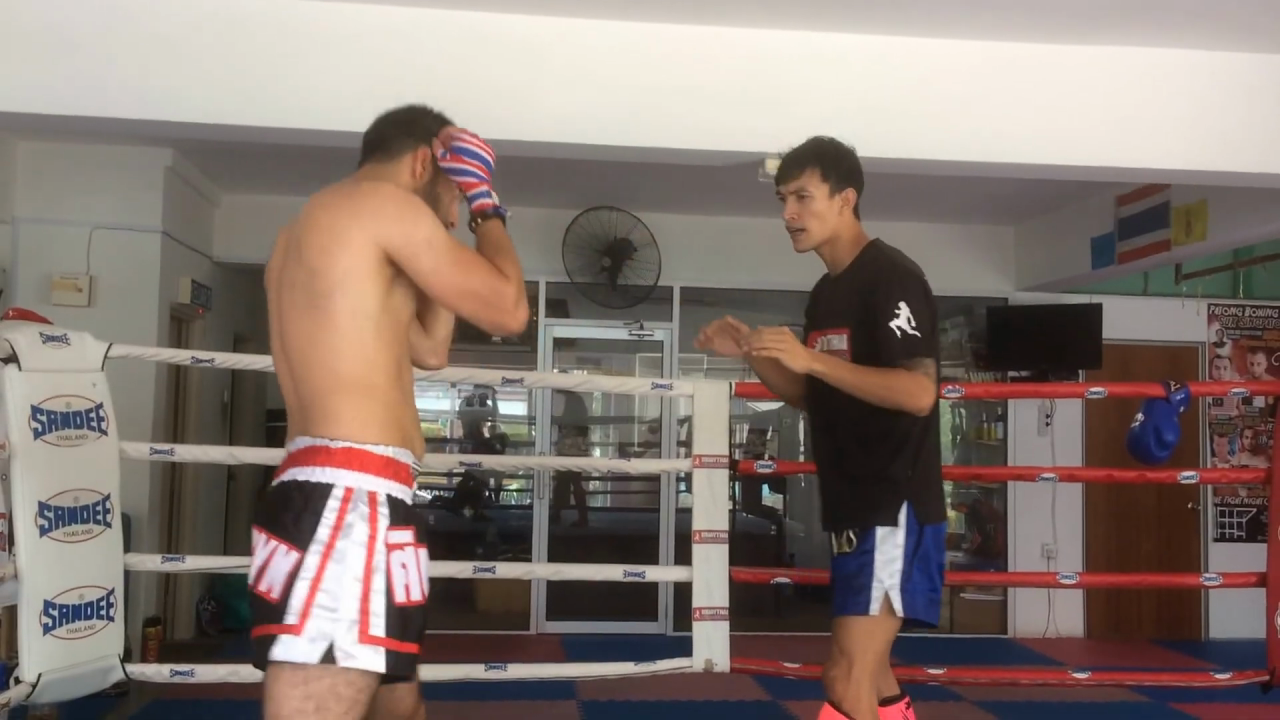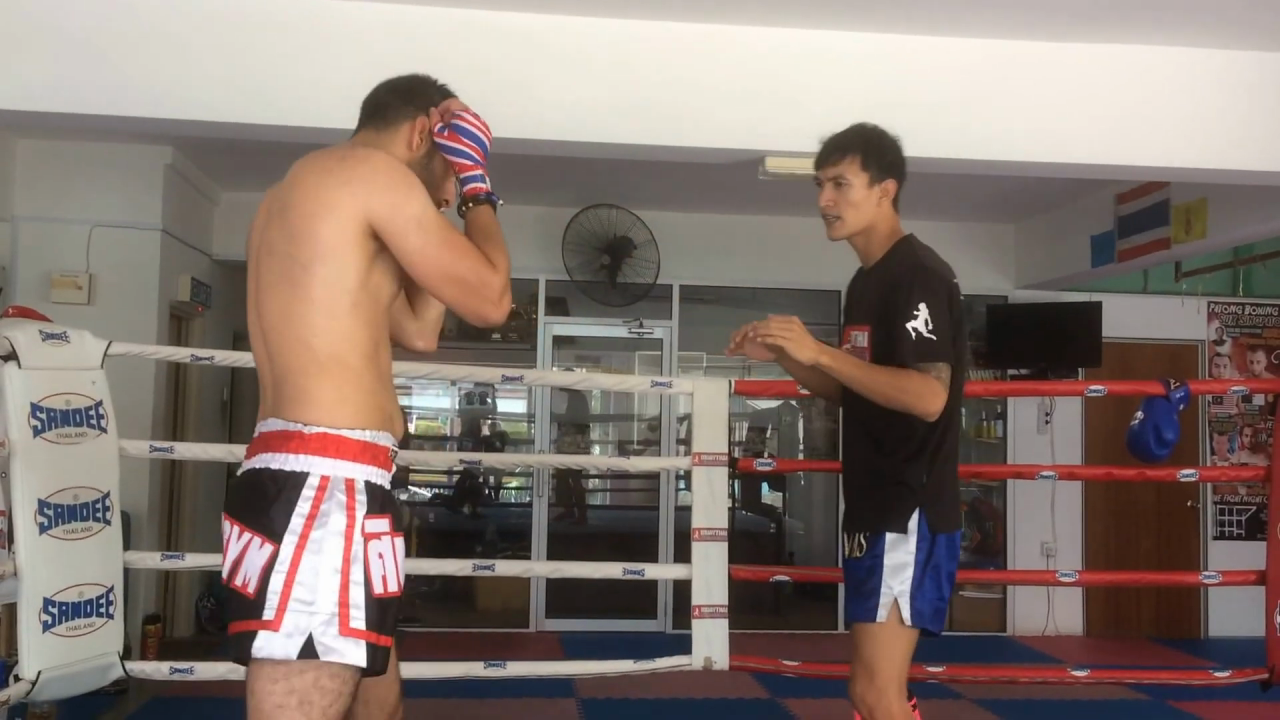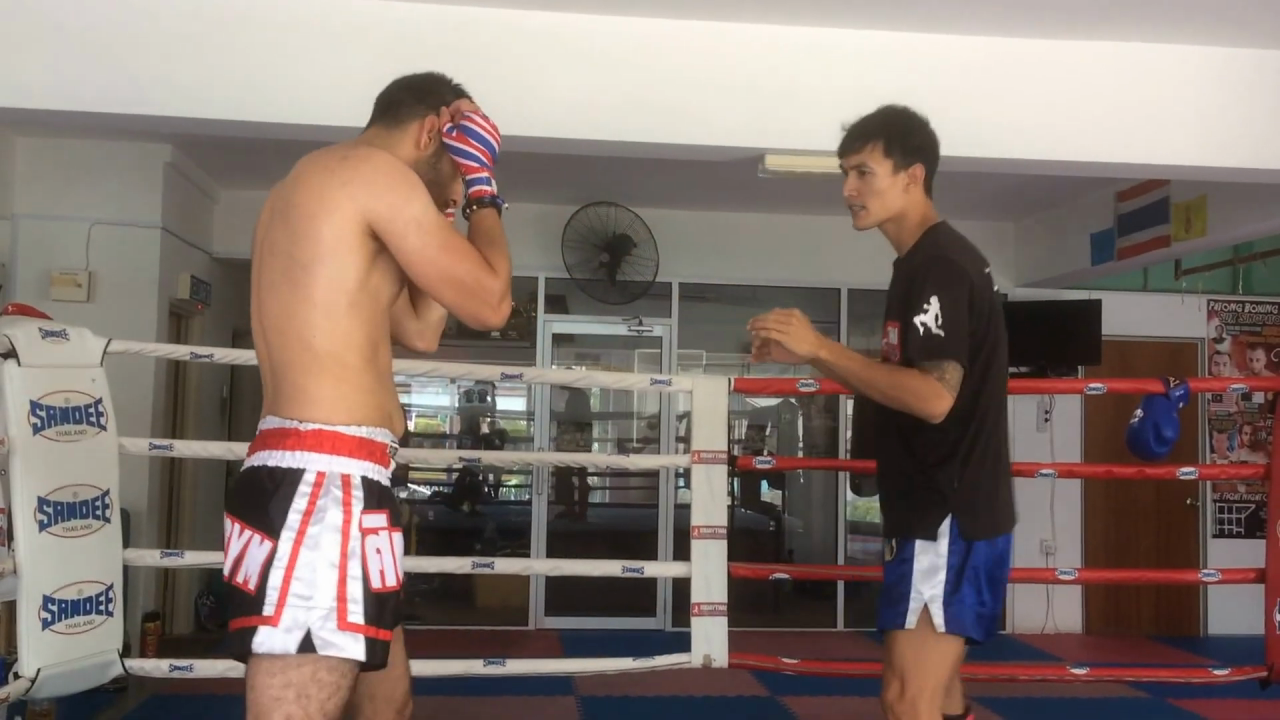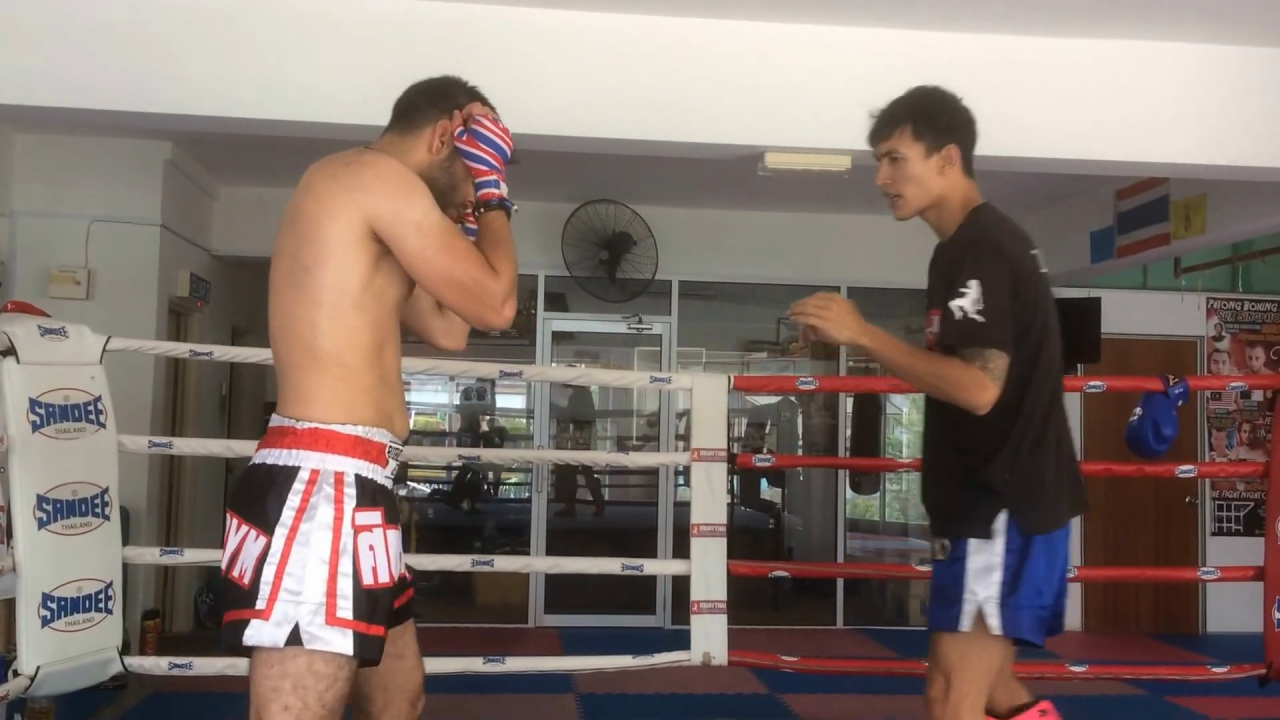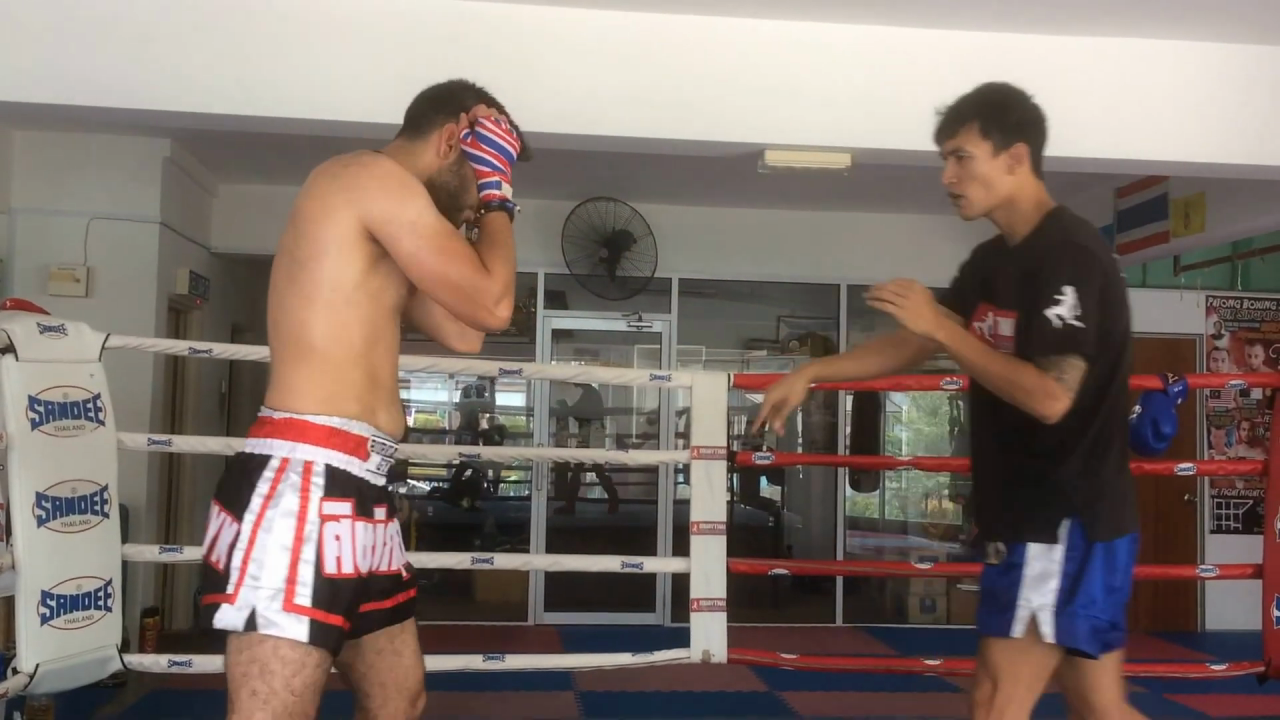
dt=0.2s
person 1, frame 1
left shoulder: (313, 228)
right shoulder: (384, 204)
left elbow: (428, 348)
right elbow: (508, 310)
left wrist: (443, 243)
right wrist: (484, 203)
left hip: (329, 498)
right hip: (349, 503)
person 1, frame 2
left shoulder: (309, 192)
right shoulder: (372, 170)
left elbow: (417, 330)
right elbow: (489, 299)
left wrist: (435, 212)
right wrist: (476, 184)
left hip: (306, 482)
right hip: (323, 488)
person 1, frame 3
left shoulder: (317, 189)
right shoulder: (372, 170)
left elbow: (419, 329)
right elbow: (489, 302)
left wrist: (442, 214)
right wrist: (482, 186)
left hip: (326, 484)
right hip: (325, 485)
person 1, frame 4
left shoulder: (358, 200)
right shoulder: (375, 175)
left elbow: (447, 328)
right elbow: (494, 304)
left wrist: (465, 215)
right wrist: (491, 188)
left hip: (347, 488)
right hip: (322, 486)
person 1, frame 5
left shoulder: (374, 214)
right shoulder: (377, 176)
left elbow: (463, 334)
right elbow: (491, 304)
left wrist: (480, 211)
right wrist: (498, 193)
left hip: (351, 487)
right hip: (304, 481)
person 2, frame 1
left shoulder: (892, 278)
right shoulder: (826, 291)
left elbow: (918, 393)
right elbow: (810, 395)
left wrist: (811, 358)
right wrist: (751, 351)
left hip: (893, 507)
right hip: (856, 505)
person 2, frame 2
left shoulder: (917, 275)
right shoulder: (869, 280)
left elbow: (925, 397)
left wrist: (817, 352)
right wrist: (783, 356)
left hip: (908, 510)
right hip: (883, 507)
person 2, frame 3
left shoulder: (938, 266)
right shoulder: (930, 261)
left elbow: (932, 398)
left wrist: (821, 349)
right wrist: (808, 355)
left hip: (947, 514)
right hip: (951, 509)
person 2, frame 4
left shoulder: (983, 252)
right shoulder: (957, 250)
left elbow: (979, 389)
right elbow: (943, 367)
left wrist: (861, 331)
right wrist: (845, 344)
left hip: (1002, 508)
right hip: (1004, 504)
person 2, frame 5
left shoulder: (1070, 255)
right shoulder: (996, 258)
left elbow: (1050, 397)
right elbow: (919, 350)
left wrist: (940, 324)
right wrist: (818, 372)
left hip: (1062, 518)
right hip: (1047, 515)
